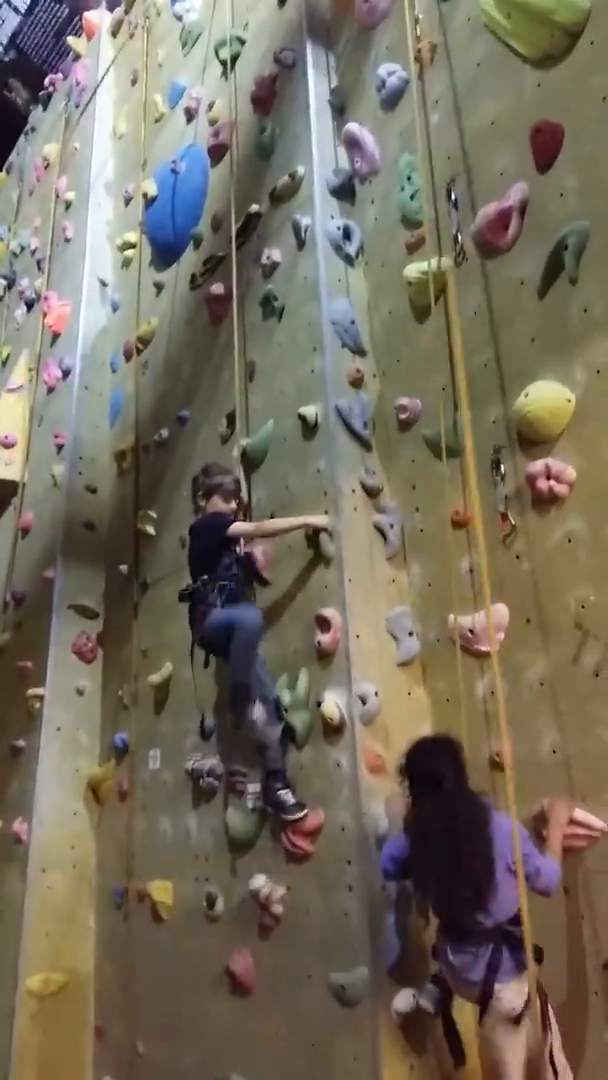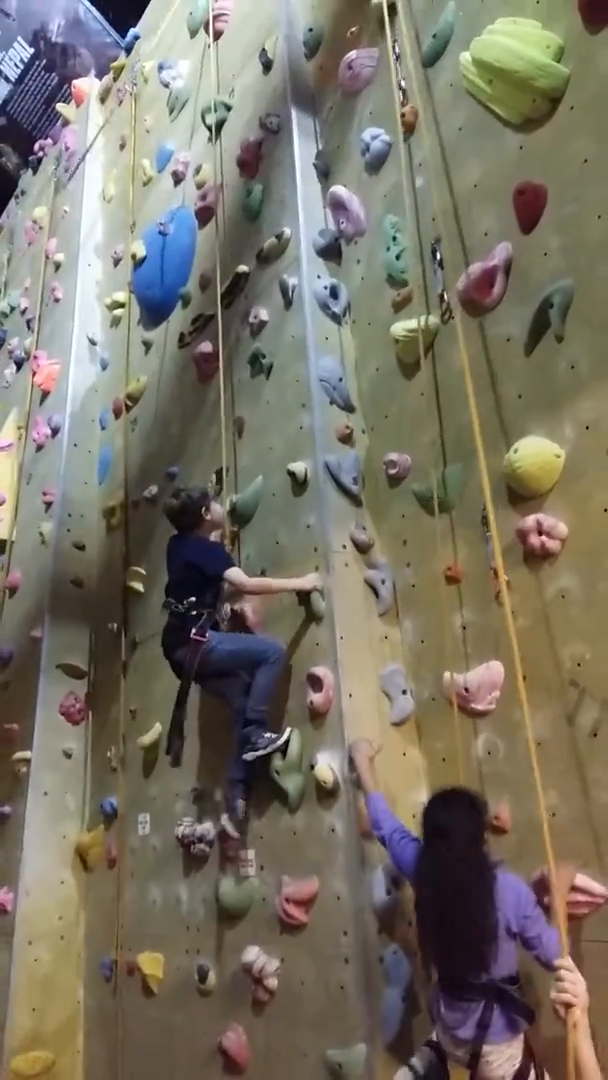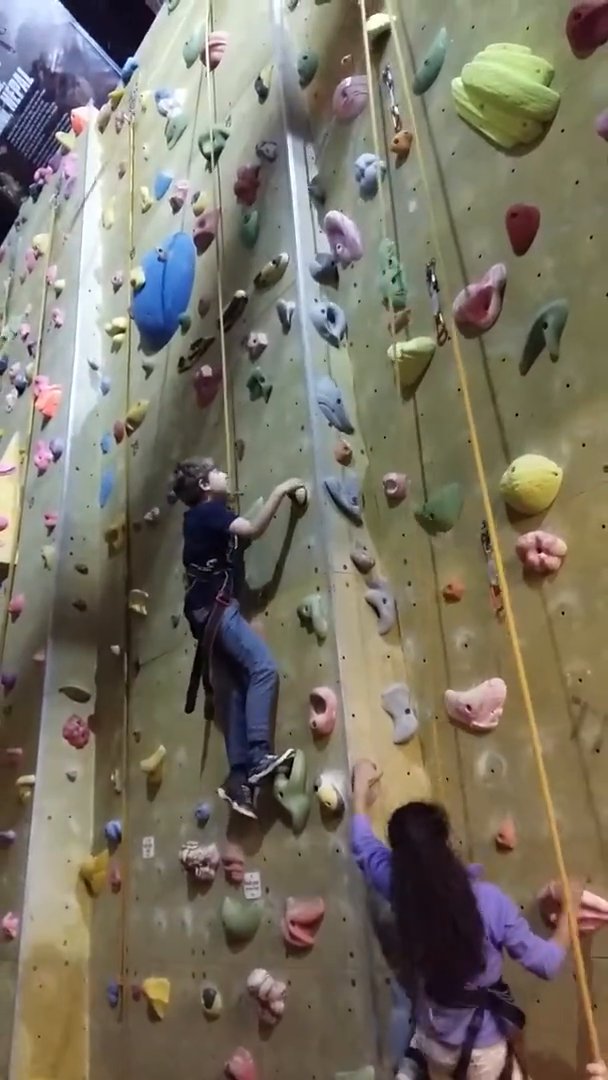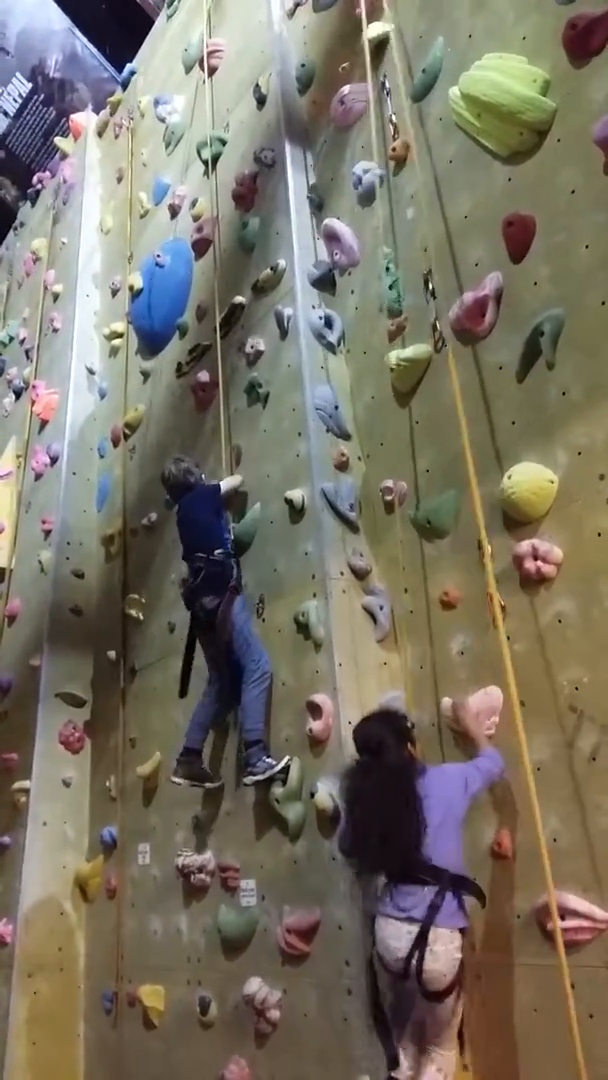
dt=1s
person 1, frame 1
left shoulder: (223, 527)
right shoulder: (206, 526)
right elbow: (258, 529)
left wrist: (235, 471)
right wrist: (309, 521)
left hip: (231, 618)
right hip: (211, 617)
left knee: (266, 694)
right knee: (250, 617)
left ankle: (274, 781)
right ankle: (244, 700)
person 1, frame 2
left shoulder: (180, 545)
right shoulder: (207, 550)
right elbow: (246, 584)
left wrist: (219, 535)
right wrist: (299, 584)
left hip: (187, 645)
right hip: (196, 642)
left knee: (246, 700)
right knee: (272, 653)
left ankle: (236, 793)
right ankle: (255, 732)
person 1, frame 3
left shoulder: (202, 515)
right shoulder: (209, 512)
right elbow: (254, 529)
right wrist: (280, 490)
left hip: (210, 606)
right hip: (214, 605)
left knee: (240, 686)
right knee: (264, 668)
left ankle: (238, 775)
right ankle: (258, 758)
person 1, frame 4
left shoulder: (185, 510)
right shoulder: (204, 496)
right elbow: (238, 479)
right wrist: (219, 482)
left hip: (201, 598)
right hip: (221, 594)
left knee: (222, 683)
right knee: (257, 667)
left ankle: (189, 758)
right ankle: (255, 759)
person 2, frame 1
left shoulder: (416, 839)
right shoulder: (501, 828)
left elbow: (388, 863)
right elbow: (547, 880)
right wrist: (556, 823)
left hip: (457, 974)
right hip: (505, 978)
person 2, frame 2
left shoulder: (422, 874)
right shoulder: (510, 889)
left elbow: (385, 824)
right elbow: (552, 955)
left wrist: (363, 762)
right wrist: (558, 891)
left hip: (449, 1031)
right hip: (496, 1042)
person 2, frame 3
left shoulder: (399, 886)
right shoulder: (489, 901)
left elbow: (361, 842)
right elbow: (545, 963)
left wrist: (361, 784)
right wrist: (570, 912)
left hip: (434, 1044)
right hip: (483, 1053)
person 2, frame 4
left shoulder: (370, 798)
right shoulder: (448, 781)
left elbow: (349, 847)
right elbow: (493, 763)
right wrist: (471, 725)
left hip: (389, 931)
right hip: (436, 937)
left knee: (409, 1023)
right knee: (440, 1046)
